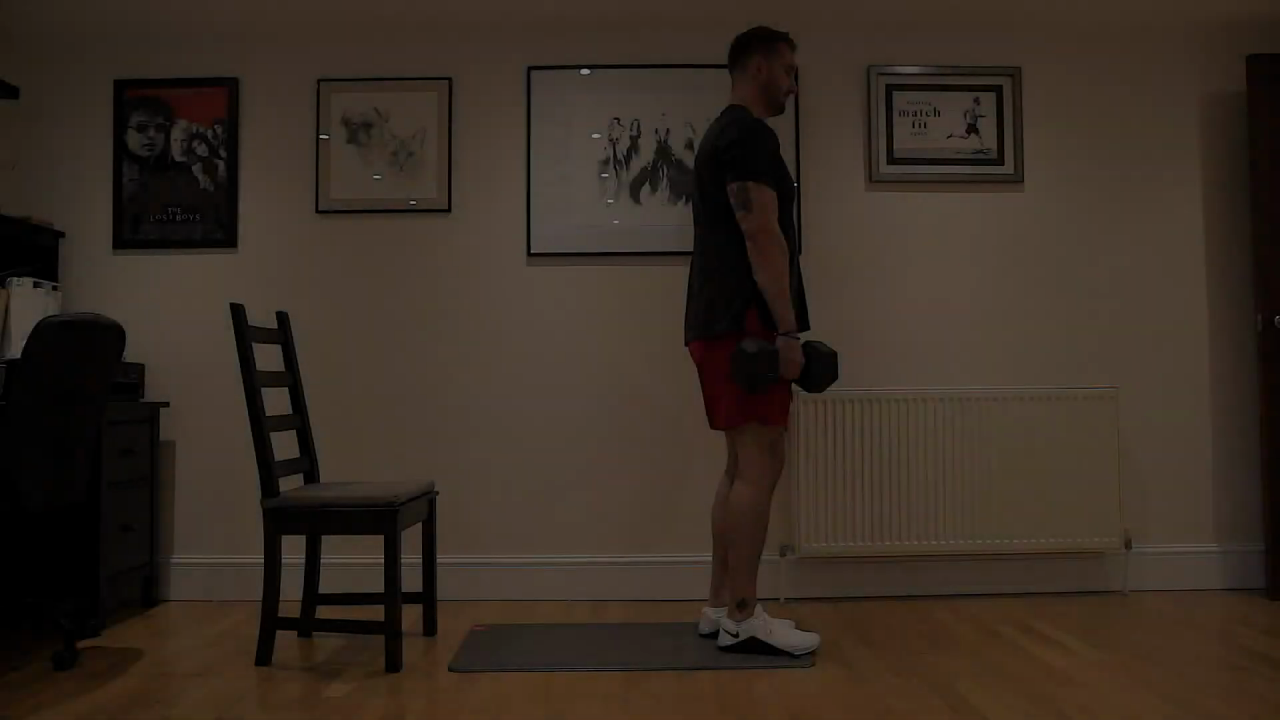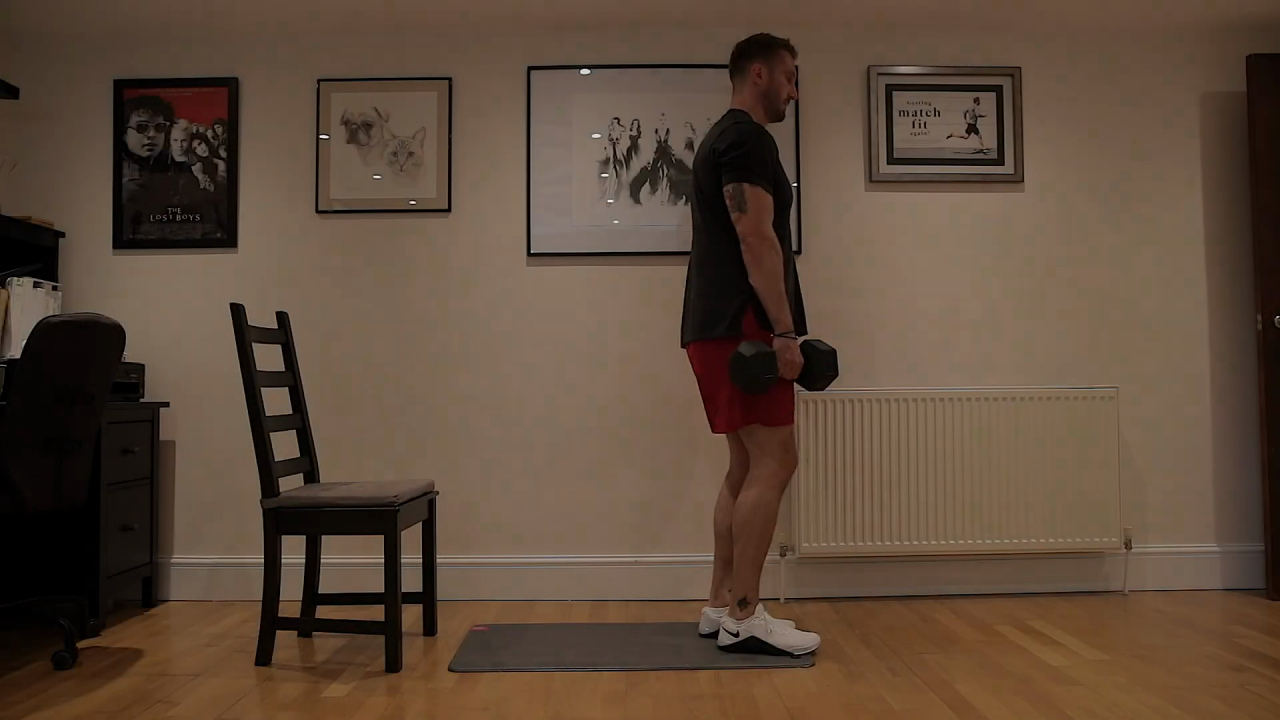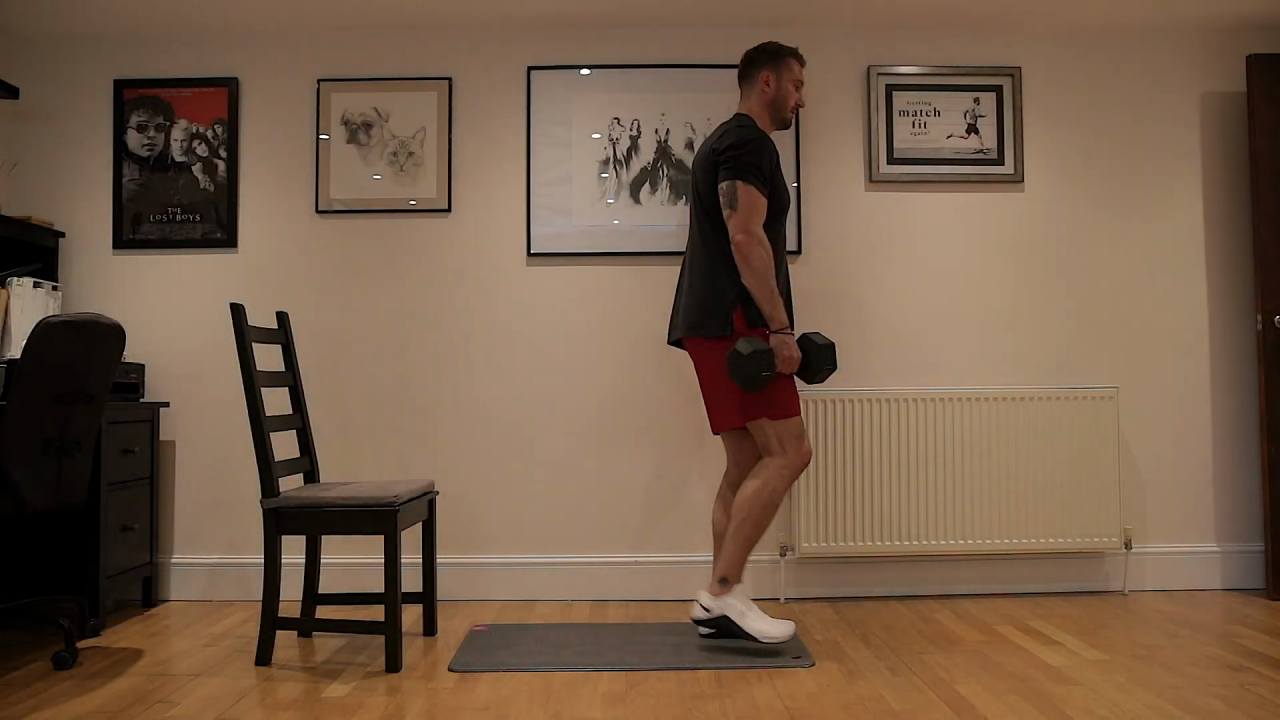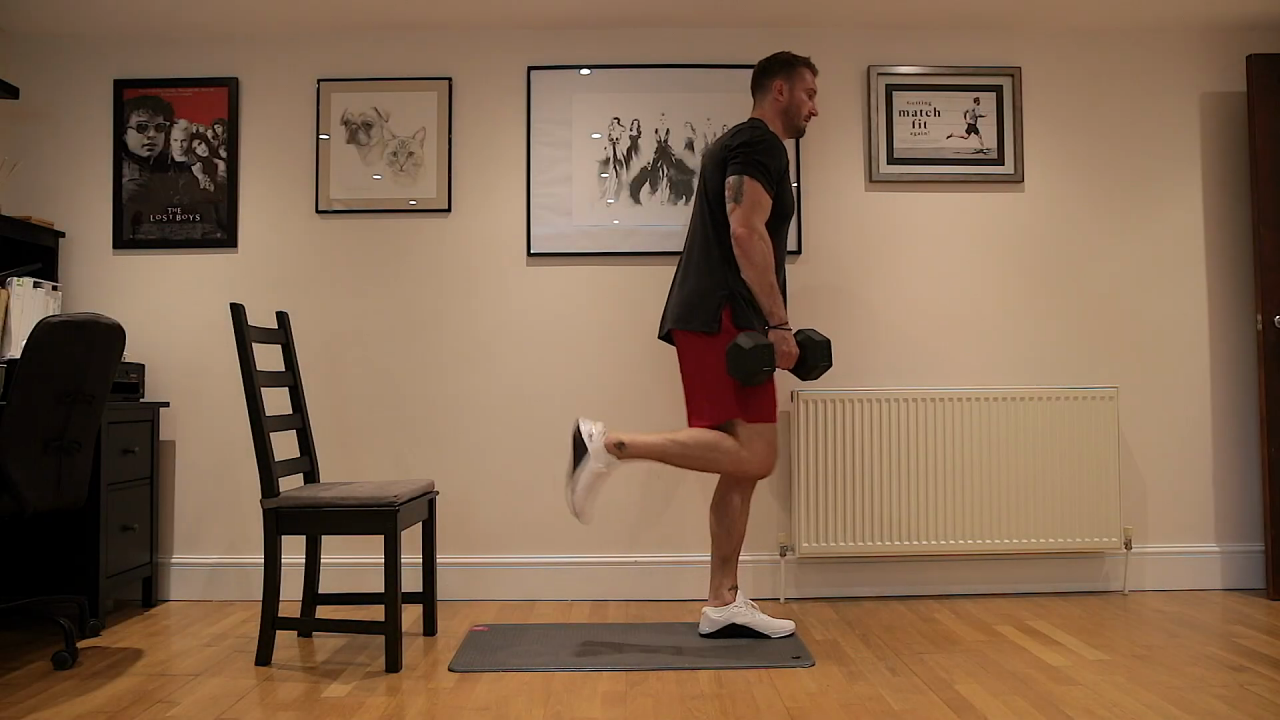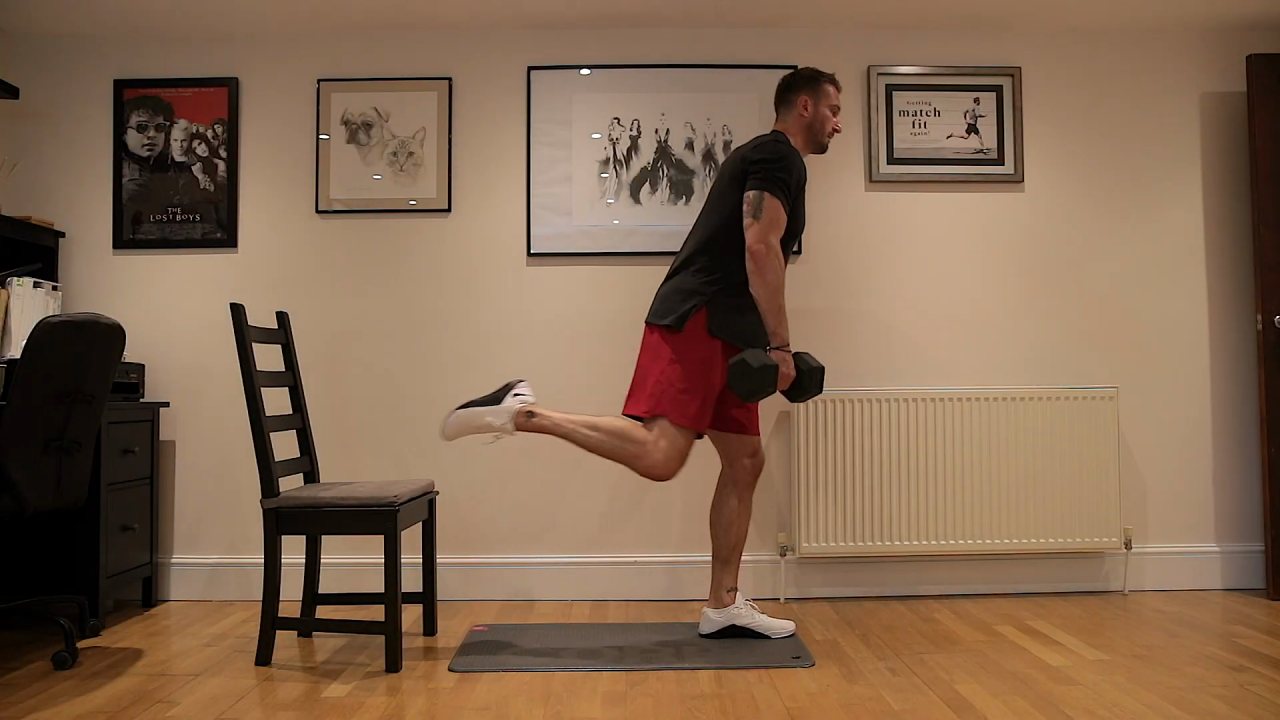
dt=0.3s
person 1, frame 1
left shoulder: (725, 134)
right shoulder: (750, 134)
right elbow: (762, 236)
right wrist: (787, 332)
left hip: (721, 320)
right hip: (743, 321)
left knee: (744, 465)
right knee: (759, 465)
left ankle: (722, 606)
right ankle: (742, 618)
person 1, frame 2
left shoulder: (725, 139)
right shoulder: (747, 138)
right elbow: (756, 239)
right wrist: (784, 333)
left hip: (721, 323)
right hip: (741, 324)
left knee: (747, 466)
right knee: (772, 464)
left ankle: (722, 606)
right ankle: (743, 618)
person 1, frame 3
left shoulder: (731, 143)
right shoulder: (747, 142)
right elbow: (745, 238)
left wrist: (770, 328)
right wrist: (781, 330)
left hip: (722, 321)
right hip: (731, 321)
left knee: (749, 463)
right knee: (787, 456)
left ankle: (720, 606)
right ankle: (721, 589)
person 1, frame 4
left shoulder: (745, 147)
right shoulder: (759, 143)
right elbow: (747, 234)
left wrist: (765, 325)
right wrist: (780, 324)
left hip: (717, 319)
right hip: (720, 318)
left knee: (741, 461)
right knee: (753, 457)
left ankle: (723, 603)
right ankle: (610, 443)
person 1, frame 5
left shoulder: (767, 160)
right shoulder: (777, 157)
right elbow: (760, 251)
left wrist: (761, 343)
right wrist: (781, 347)
left hip: (718, 331)
right hip: (697, 322)
left knee: (745, 462)
right knee: (657, 457)
left ankle: (724, 605)
right ankle: (520, 412)
